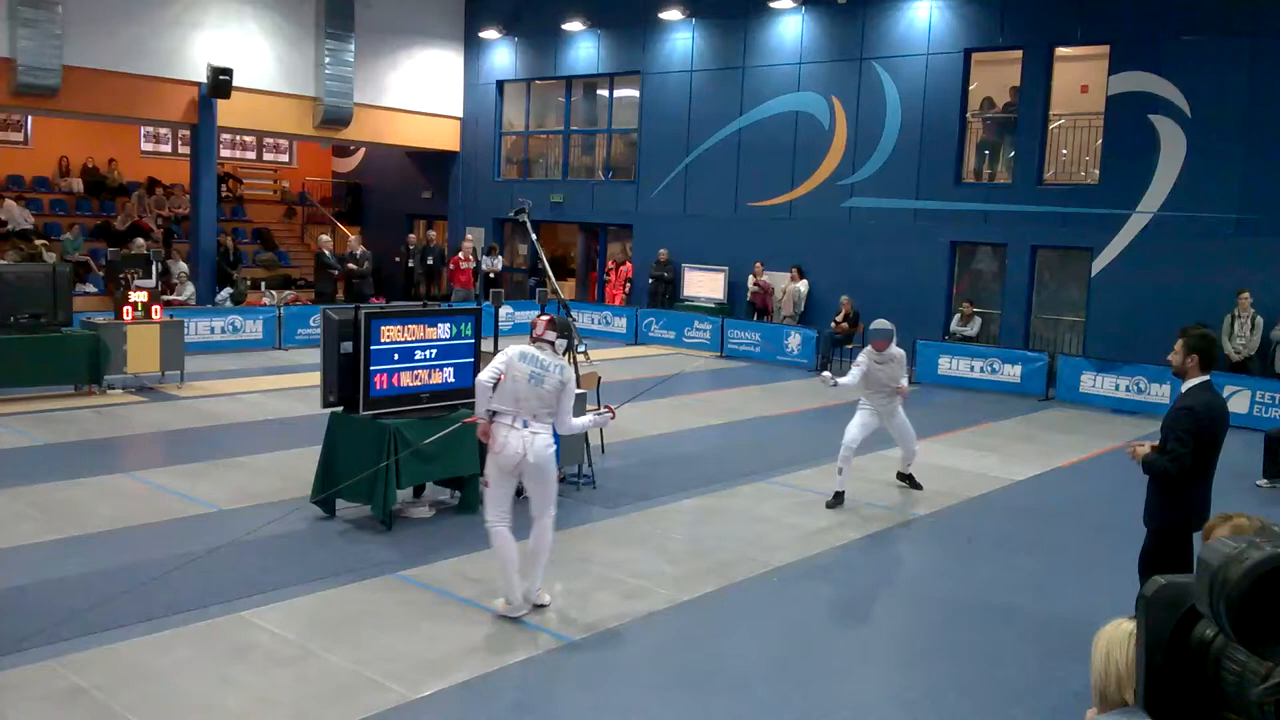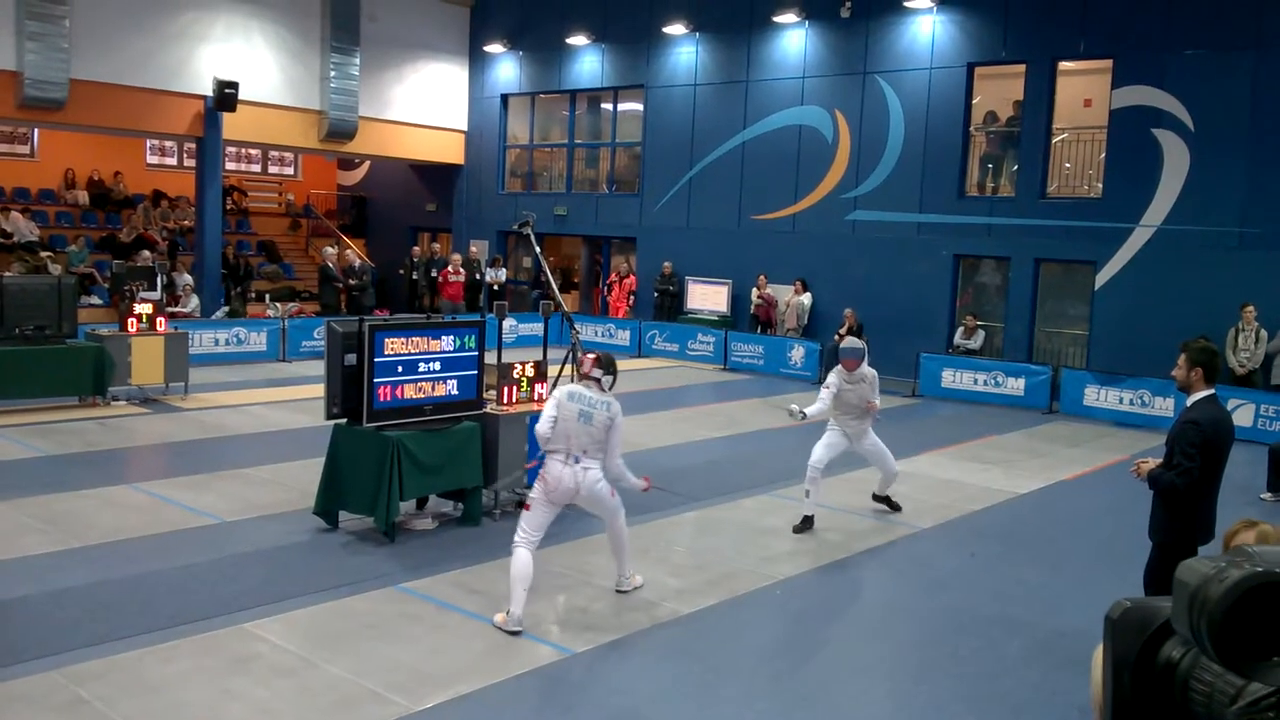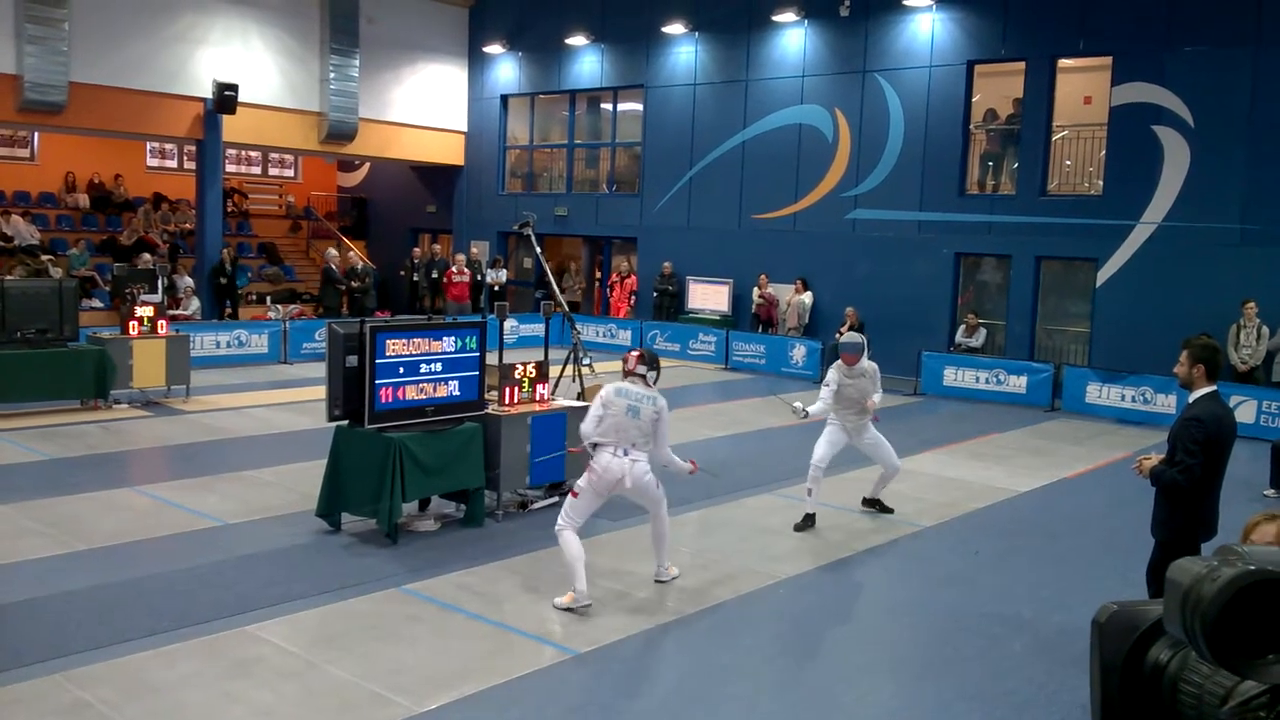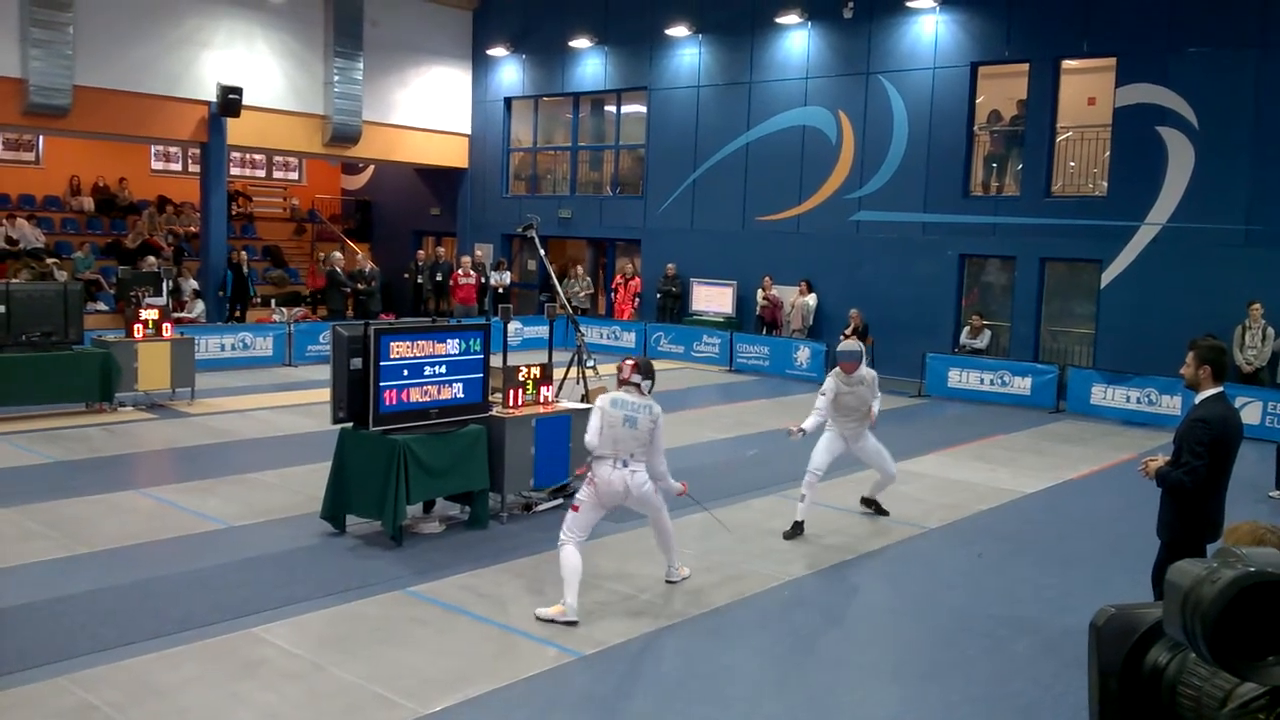
dt=1s
person 1, frame 1
left shoulder: (512, 352)
right shoulder: (565, 371)
left elbow: (483, 380)
right elbow: (564, 426)
left wrist: (482, 417)
right wrist: (597, 420)
left hip: (504, 441)
right hip: (540, 445)
left knee: (498, 522)
right knee: (543, 518)
left ankle: (514, 600)
right ankle: (533, 591)
person 1, frame 2
left shoulder: (562, 392)
right shoulder: (612, 407)
left elbow: (542, 431)
right elbow: (613, 462)
left wrist: (553, 450)
right wrist: (636, 483)
left hip: (554, 475)
right hip: (590, 479)
left knee: (523, 544)
right knee: (616, 516)
left ankle: (513, 615)
right ankle: (624, 578)
person 1, frame 3
left shoulder: (610, 391)
right shoulder: (659, 402)
left elbow: (587, 431)
right elbow: (661, 452)
right wrist: (684, 466)
left hip: (604, 466)
right hip: (637, 470)
left knee: (566, 527)
right knee: (659, 508)
left ankle: (579, 592)
right ankle: (663, 569)
person 1, frame 4
left shoulder: (605, 400)
right shoulder: (653, 409)
left elbow: (591, 443)
right elbow: (657, 460)
right wrist: (673, 486)
left hip: (603, 479)
right hip: (637, 480)
left knee: (569, 541)
right knee: (659, 513)
left ankle: (568, 606)
right ankle: (673, 568)
person 2, frame 1
left shoulder: (1188, 407)
right shoulder: (1214, 399)
left elbow: (1173, 468)
left wrist: (1146, 458)
right wrist: (1158, 449)
left hip: (1174, 508)
right hip: (1189, 504)
left knee: (1154, 575)
right knee: (1176, 573)
person 2, frame 2
left shoulder: (1193, 421)
right shoulder: (1219, 413)
left elbow: (1180, 483)
left wrist: (1151, 474)
right wrist: (1163, 464)
left hip: (1179, 523)
right hip: (1195, 518)
left knee: (1159, 588)
person 2, frame 3
left shoulder: (1196, 417)
right shoulder: (1221, 409)
left elbow: (1183, 479)
left wrist: (1154, 471)
right wrist: (1165, 460)
left hip: (1181, 520)
right hip: (1197, 515)
left knee: (1162, 585)
person 2, frame 4
left shoulder: (1202, 418)
right shoulder: (1227, 411)
left elbow: (1189, 480)
left wrist: (1160, 472)
right wrist: (1170, 462)
left hip: (1187, 521)
right hip: (1202, 517)
left knee: (1166, 585)
person 3, frame 1
left shoulder: (899, 355)
right shoulder: (865, 356)
right elbow: (852, 378)
left wrist: (904, 387)
right wrist: (834, 381)
left hip: (893, 409)
right hip: (869, 408)
left knee: (910, 449)
right knee: (848, 443)
left ankle: (904, 473)
right ankle: (839, 493)
person 3, frame 2
left shoulder: (871, 375)
right shoulder: (835, 376)
right elbow: (822, 404)
left wrist: (875, 406)
right wrist: (802, 413)
left hip: (864, 432)
right hip: (838, 430)
left knee: (892, 471)
right knee: (815, 464)
left ankle: (880, 495)
right ankle: (808, 517)
person 3, frame 3
left shoulder: (872, 369)
right shoulder: (835, 372)
right elbow: (824, 403)
left wrist: (874, 402)
right wrist: (805, 411)
left hip: (864, 428)
right hip: (838, 426)
left knee: (893, 467)
right knee: (817, 463)
left ankle: (872, 499)
right ankle: (810, 515)
person 3, frame 4
left shoulder: (870, 376)
right shoulder: (833, 380)
right elbow: (819, 413)
left wrist: (874, 410)
right wrist: (801, 429)
left hip: (861, 434)
right hip: (835, 432)
left knee: (890, 473)
right knee: (814, 469)
left ankle: (869, 498)
right ankle: (799, 522)
